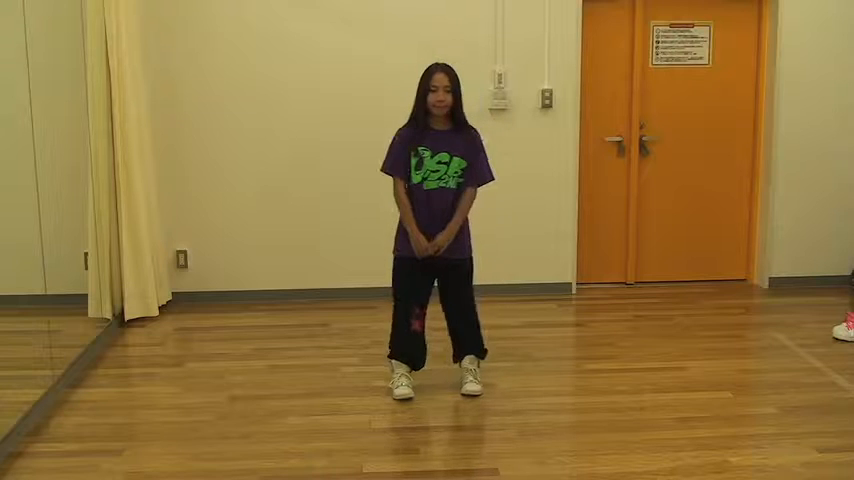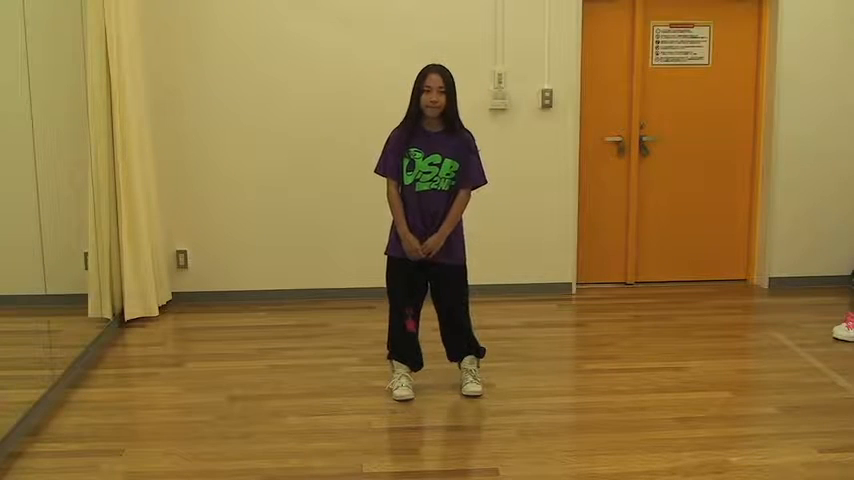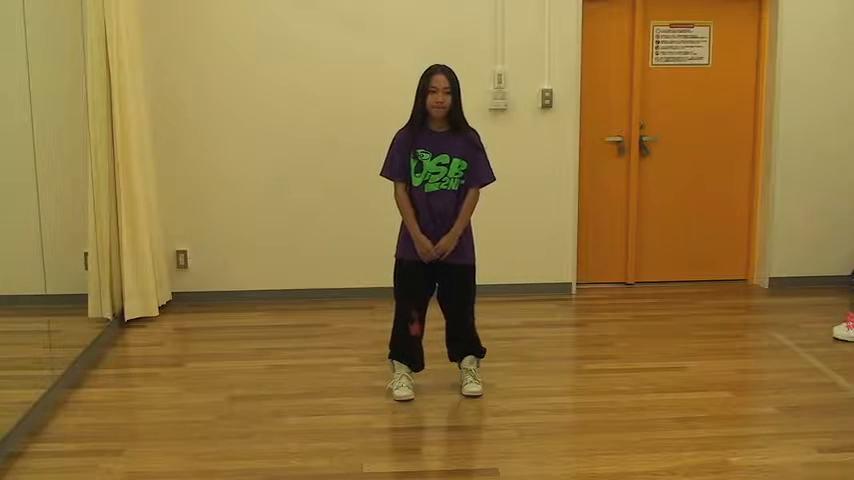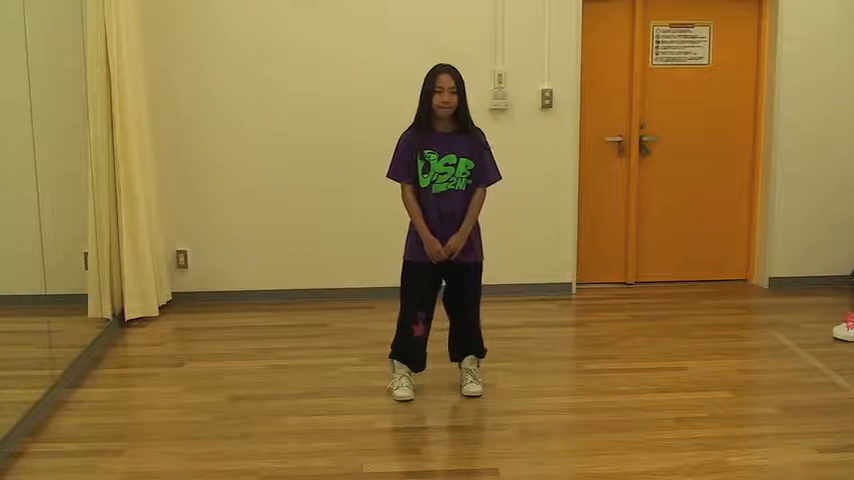
dt=0.5s
person 1, frame 1
left shoulder: (468, 138)
right shoulder: (408, 136)
left elbow: (471, 190)
right elbow: (399, 187)
left wrist: (449, 233)
right wrist: (414, 234)
left hip: (454, 240)
right hip: (413, 240)
left knee: (461, 303)
right knee: (409, 305)
left ankle: (470, 364)
right ankle: (402, 367)
person 1, frame 2
left shoulder: (462, 141)
right shoulder: (402, 137)
left elbow: (465, 193)
right elbow: (392, 188)
left wrist: (440, 236)
right wrist: (405, 235)
left hip: (447, 242)
right hip: (406, 242)
left knee: (454, 306)
right knee: (404, 307)
left ankle: (469, 365)
right ankle: (402, 368)
person 1, frame 3
left shoulder: (468, 140)
right shoulder: (407, 138)
left elbow: (473, 191)
right elbow: (400, 190)
left wrist: (453, 236)
right wrist: (418, 237)
left hip: (457, 243)
right hip: (415, 243)
left knee: (460, 307)
right knee: (410, 308)
left ankle: (469, 365)
right ankle: (402, 369)
person 1, frame 4
left shoulder: (474, 139)
right shoulder: (413, 139)
left elbow: (480, 190)
right elbow: (408, 191)
left wrist: (461, 236)
right wrist: (427, 238)
left hip: (465, 243)
right hip: (423, 243)
left knee: (465, 307)
right knee: (415, 309)
left ankle: (469, 366)
right ankle: (402, 369)
